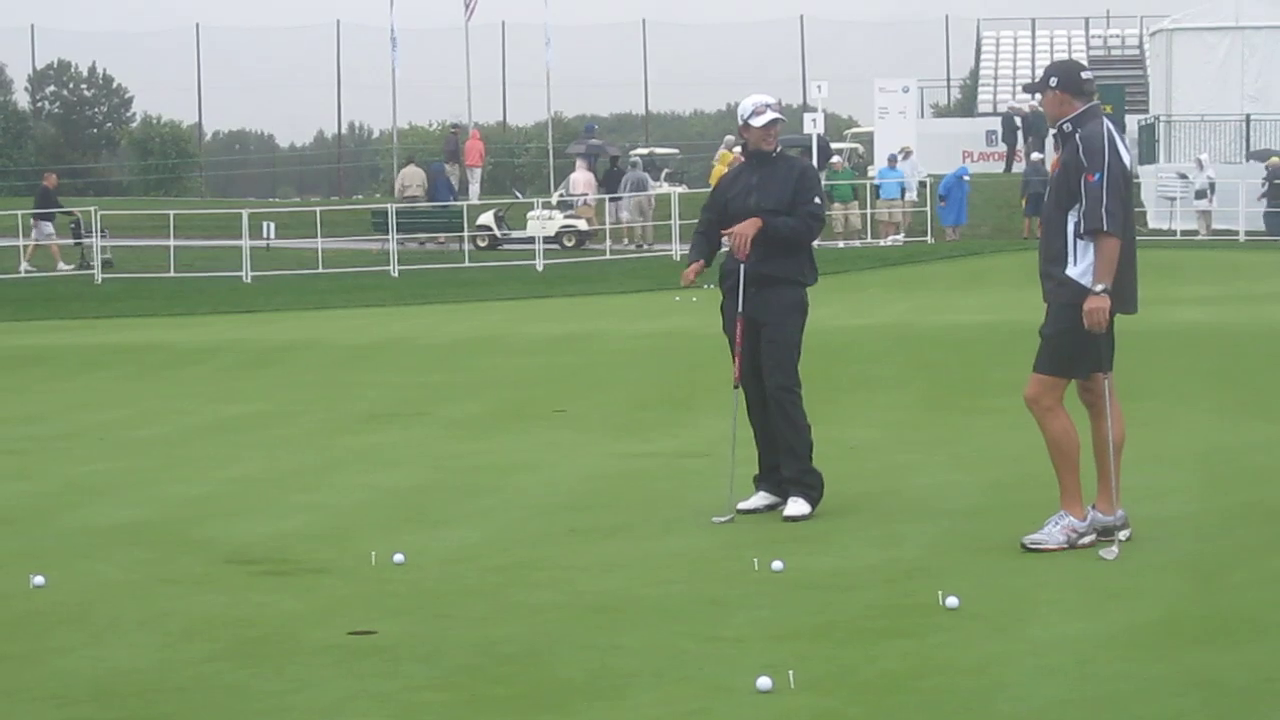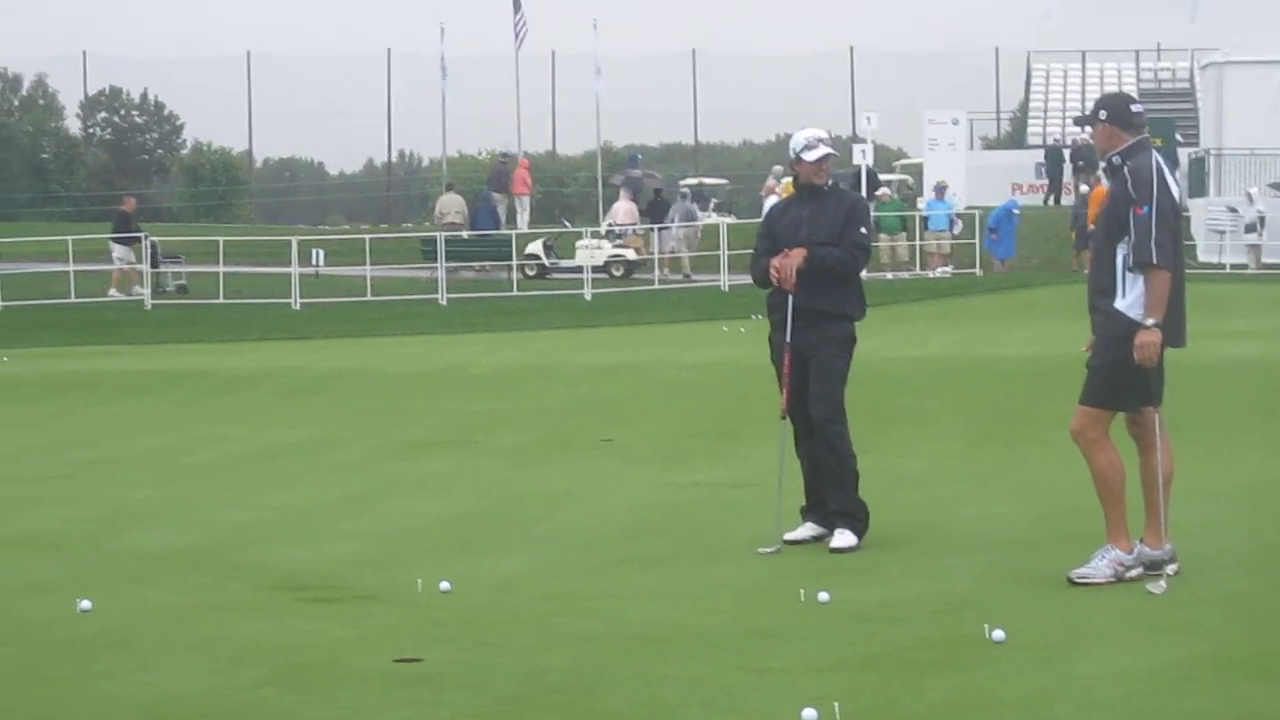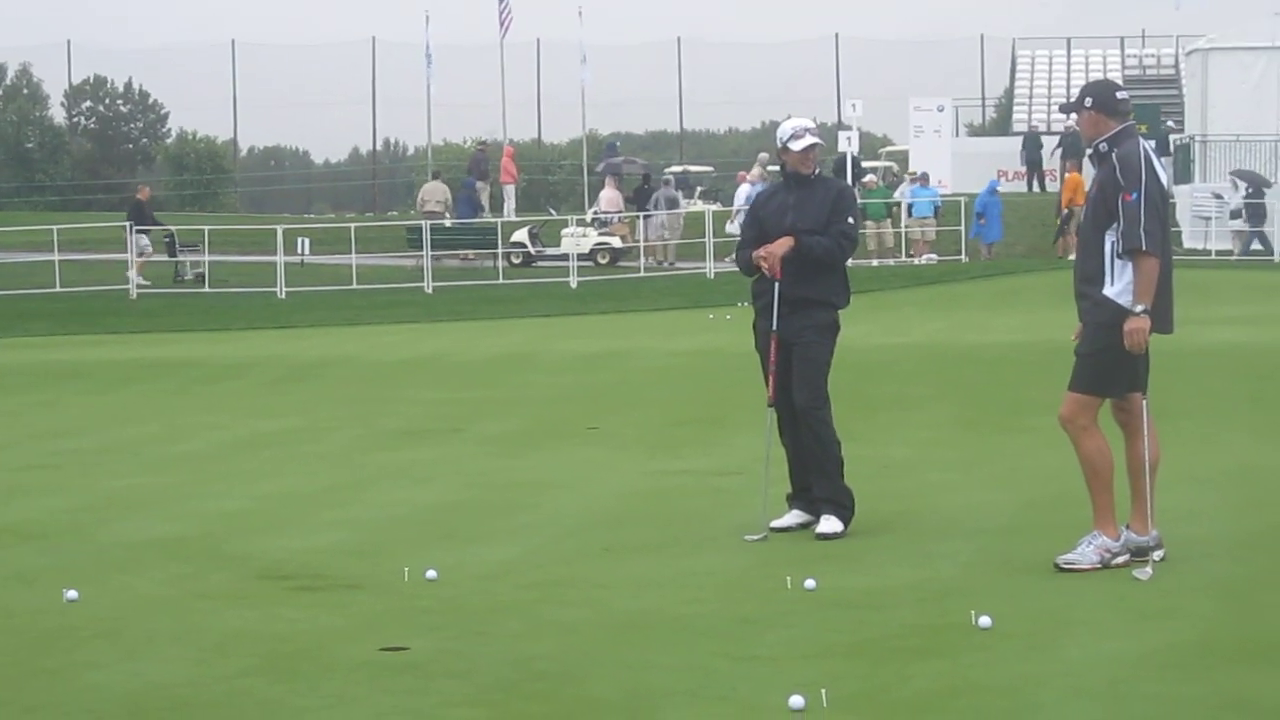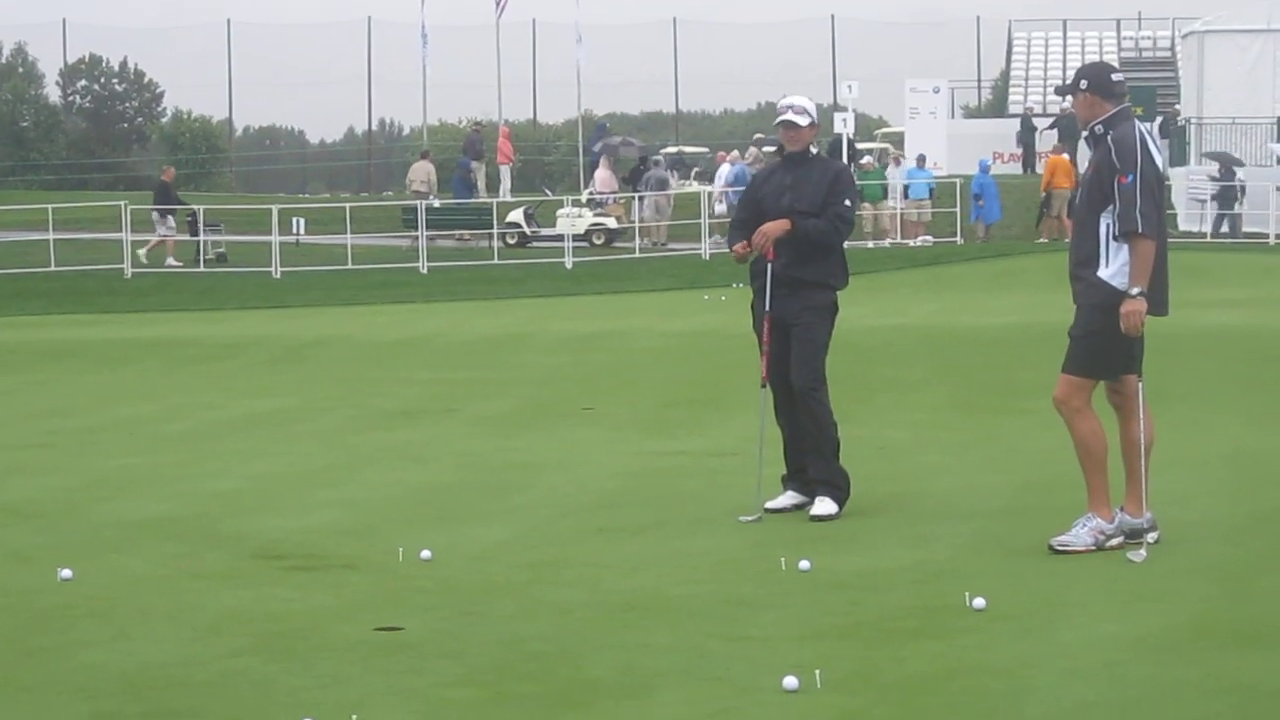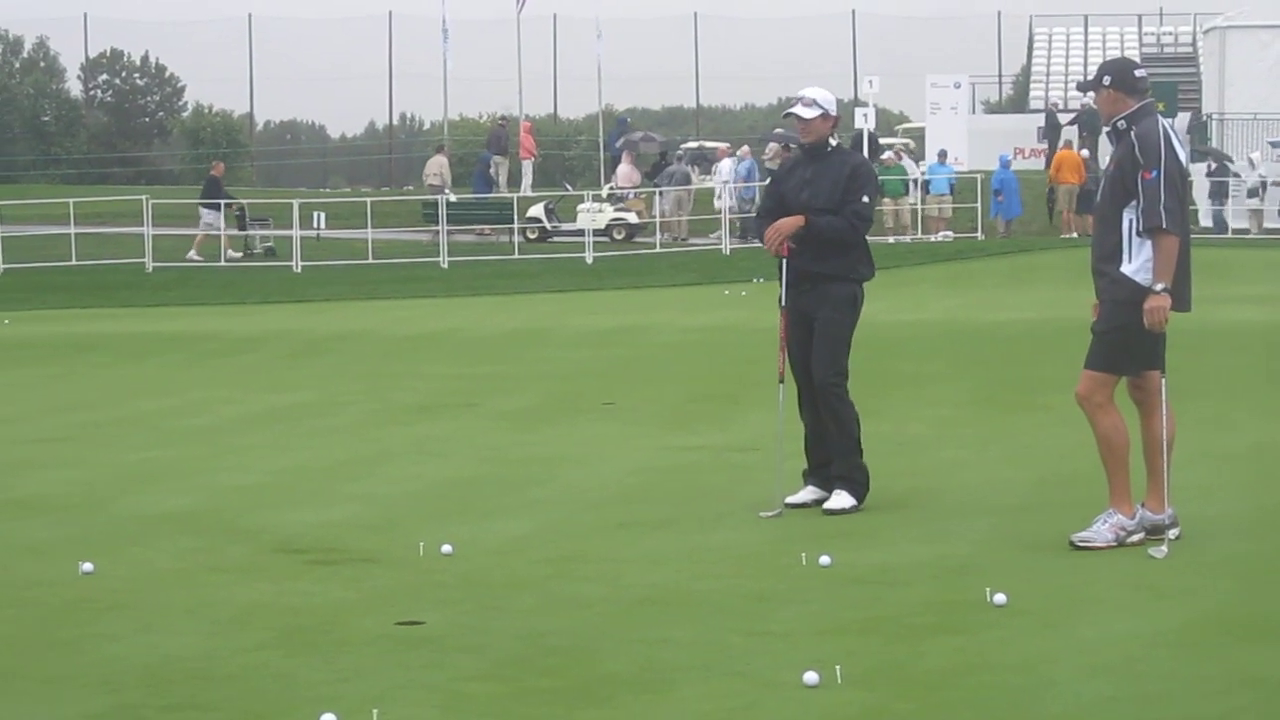
dt=0.5s
person 1, frame 1
left shoulder: (1093, 139)
right shoulder: (1085, 138)
left elbow: (1109, 222)
left wrist: (1100, 289)
left hip: (1084, 291)
right hip: (1080, 289)
left knee: (1042, 395)
right knee: (1095, 393)
left ankle: (1075, 516)
right ankle: (1108, 512)
person 1, frame 2
left shoulder: (1142, 173)
right shoulder: (1135, 171)
left elbow: (1158, 256)
left wrist: (1150, 323)
left hip: (1134, 325)
right hip: (1129, 323)
left knee: (1088, 428)
right knee: (1144, 427)
left ankle: (1121, 550)
right ankle: (1155, 547)
person 1, frame 3
left shoulder: (1129, 160)
right shoulder: (1119, 158)
left elbow: (1147, 242)
left wrist: (1140, 310)
left hip: (1122, 311)
right hip: (1115, 310)
left knee: (1076, 415)
right knee: (1129, 414)
left ankle: (1108, 536)
right ankle: (1141, 533)
person 1, frame 4
left shoulder: (1124, 143)
right shoulder: (1115, 141)
left elbow: (1143, 225)
left wrist: (1136, 293)
left hip: (1116, 293)
right hip: (1110, 292)
left knee: (1070, 397)
right knee: (1123, 397)
left ankle: (1102, 518)
right ankle: (1135, 515)
person 1, frame 5
left shoulder: (1148, 138)
right shoulder: (1136, 137)
left elbow: (1166, 221)
left wrist: (1161, 288)
left hip: (1139, 289)
right hip: (1131, 288)
left knee: (1093, 392)
right knee: (1146, 393)
left ankle: (1124, 515)
right ankle: (1156, 512)
person 2, frame 1
left shoulder: (799, 172)
right shoulder: (730, 180)
left elbow: (810, 225)
right elbow: (707, 229)
left wrist: (761, 223)
right wrist: (698, 261)
left hip: (783, 293)
right hip: (738, 295)
left knee: (781, 385)
right knee: (753, 390)
left ankle: (802, 486)
right ankle: (772, 482)
person 2, frame 2
left shoulder: (850, 204)
right shoulder: (779, 212)
left elbow: (856, 256)
right elbow: (757, 270)
left wrist: (807, 254)
right wrist: (772, 264)
left hip: (831, 326)
right hip: (785, 327)
left knee: (827, 416)
right knee: (801, 421)
left ankle: (849, 518)
right ankle: (818, 513)
person 2, frame 3
left shoulder: (837, 193)
right shoulder: (765, 200)
left elbow: (842, 245)
right elbow: (743, 255)
left wrist: (794, 242)
right wrist: (756, 256)
left hip: (815, 314)
right hip: (770, 314)
left knee: (810, 403)
right knee: (785, 408)
left ankle: (834, 504)
right ankle: (805, 501)
person 2, frame 4
left shoulder: (835, 174)
right shoulder: (764, 178)
left elbow: (838, 228)
right elbow: (740, 225)
left wrist: (790, 225)
right wrist: (740, 245)
left hip: (813, 295)
right hip: (769, 295)
left knee: (808, 385)
right knee: (782, 389)
left ankle: (830, 486)
right ankle: (799, 482)
person 2, frame 5
left shoulder: (855, 168)
right shoulder: (788, 169)
left elbow: (855, 224)
right elbow: (766, 216)
left wrist: (803, 222)
right wrist: (772, 235)
left hip: (838, 287)
right hip: (797, 287)
left knee: (828, 379)
right knee: (806, 384)
left ankle: (850, 481)
right ankle: (820, 477)
